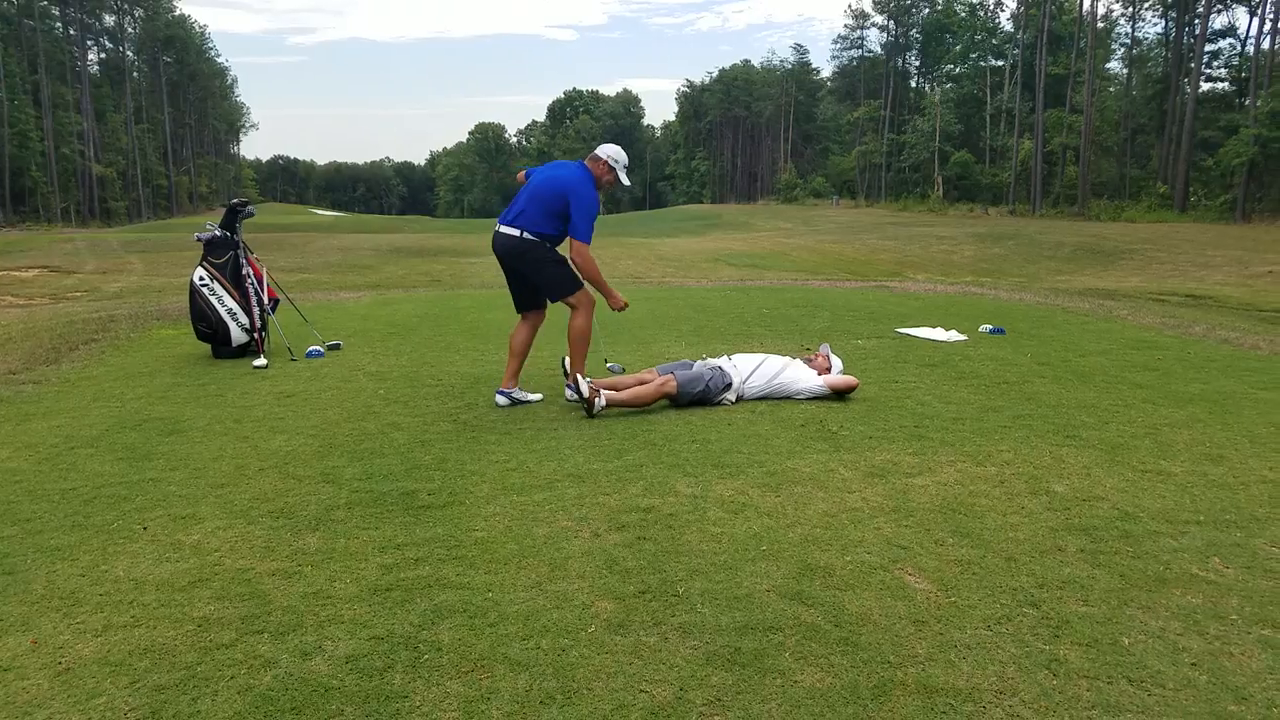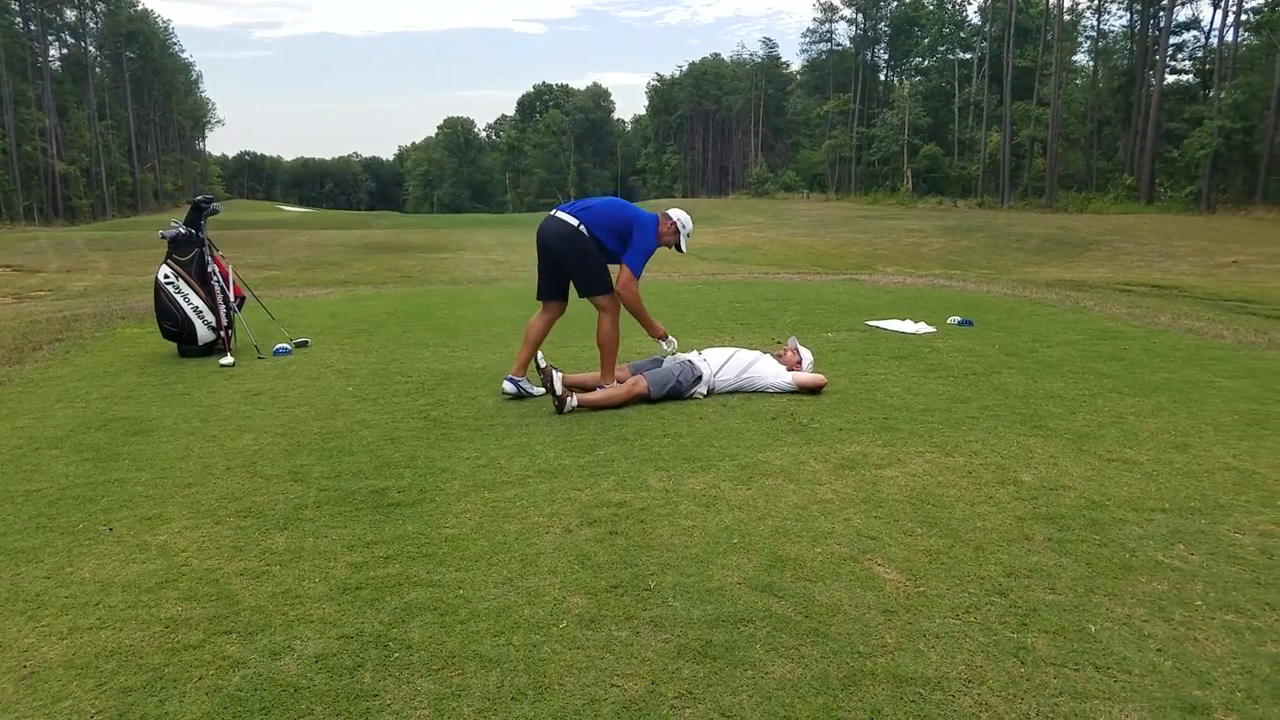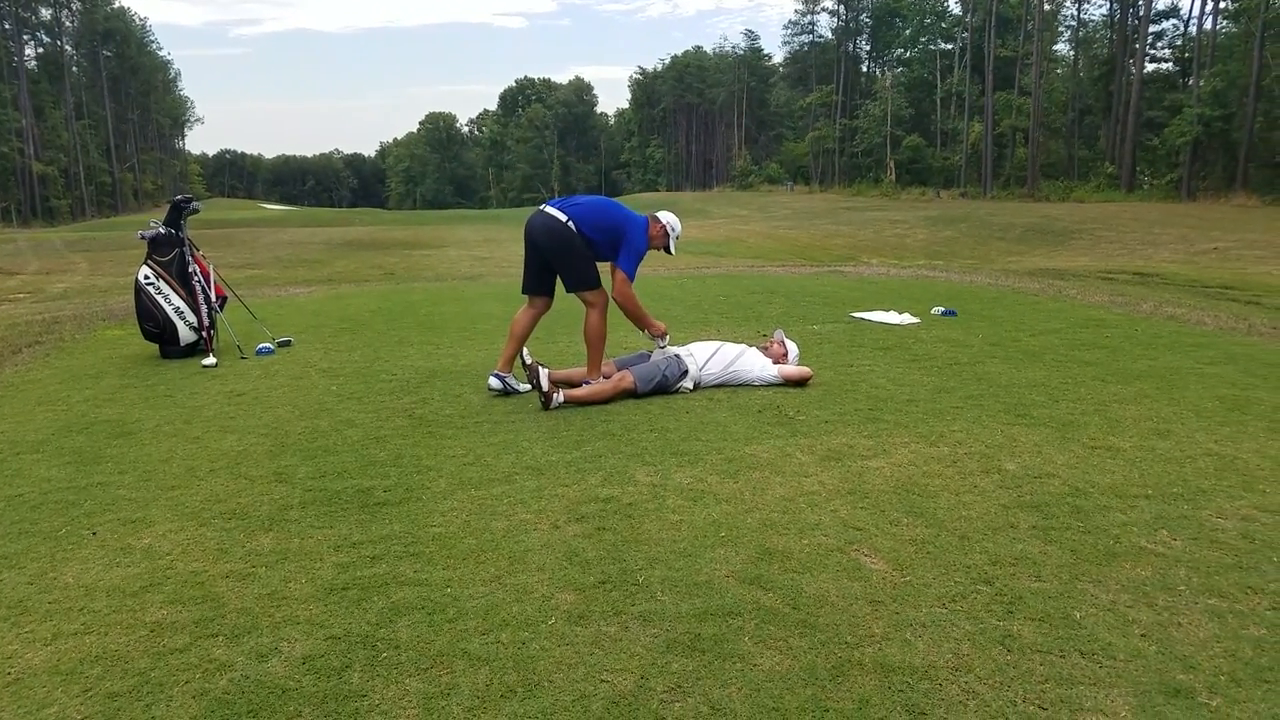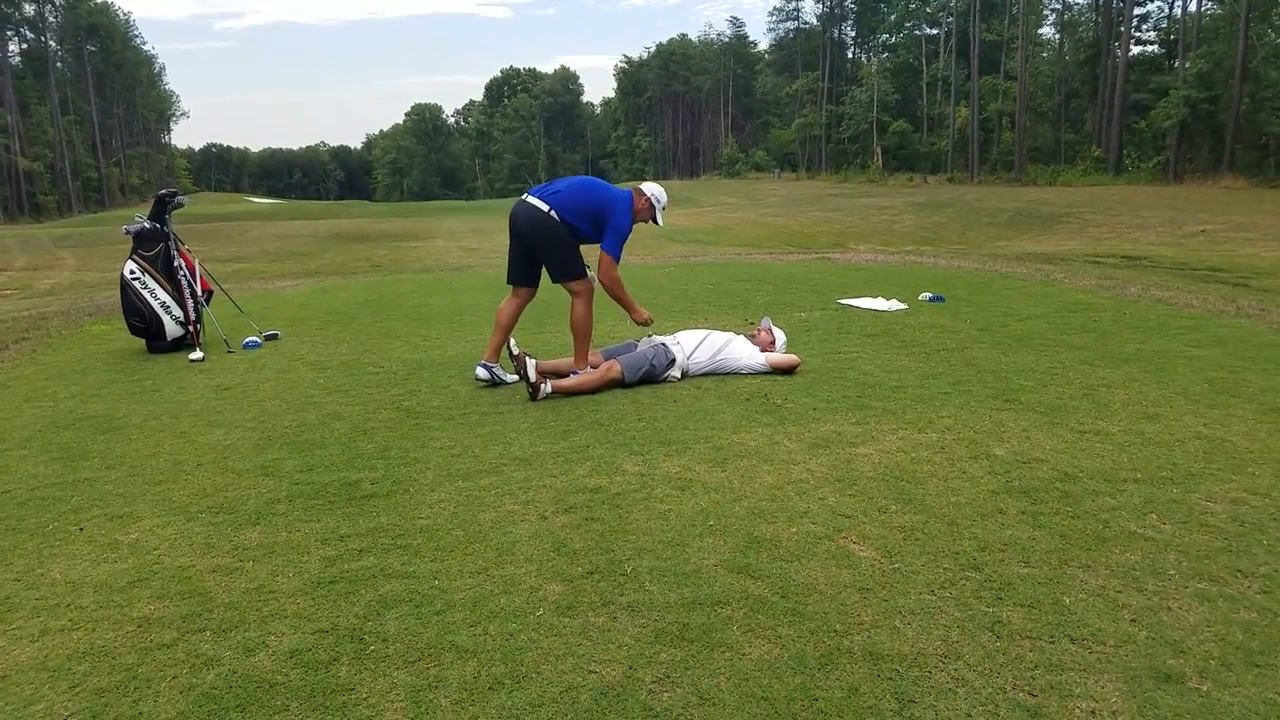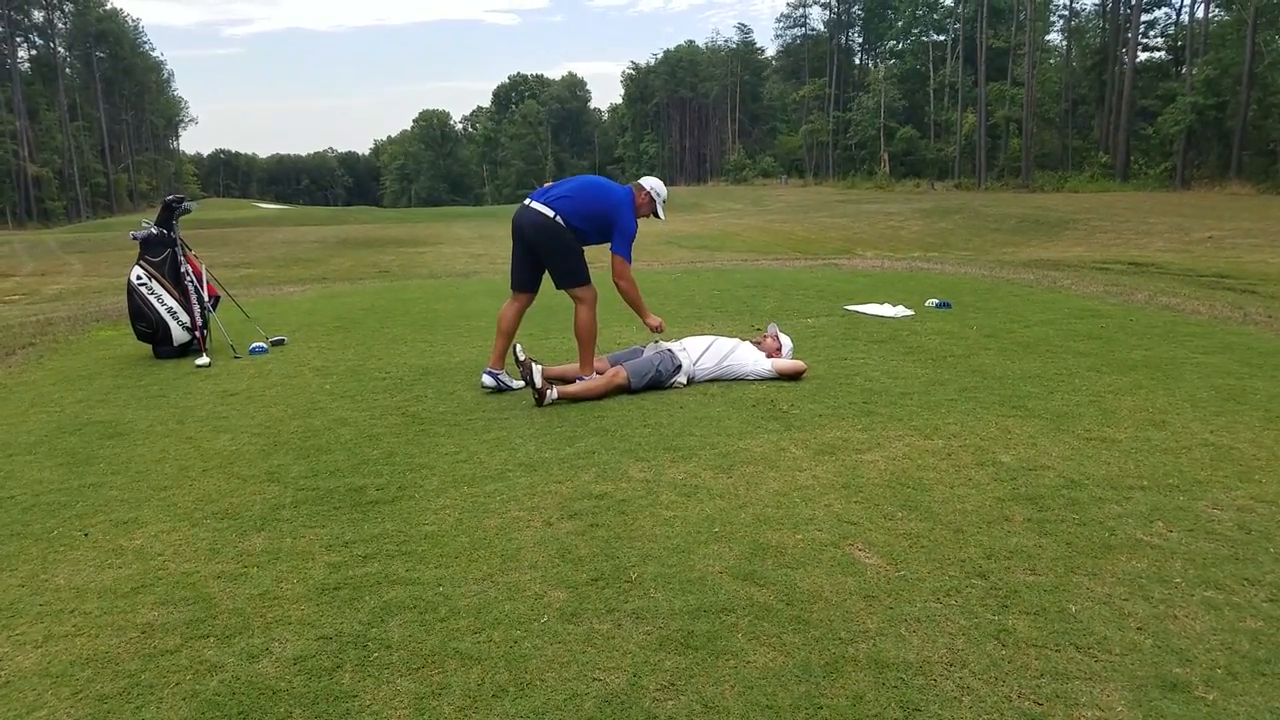
dt=1s
person 1, frame 1
left shoulder: (808, 380)
right shoulder: (793, 364)
left elbow: (851, 382)
left wrist: (835, 390)
left hip: (726, 381)
right hip: (718, 364)
left knee: (663, 384)
right knee: (647, 376)
left ankle: (600, 400)
right ankle: (588, 384)
person 1, frame 2
left shoulder: (777, 375)
right shoulder: (763, 359)
left elbow: (820, 380)
left wrist: (805, 383)
left hip: (698, 376)
right hip: (691, 360)
left knee: (635, 386)
right knee: (621, 373)
left ankle: (571, 400)
right ankle: (559, 378)
person 1, frame 3
left shoulder: (762, 368)
right shoulder: (748, 352)
left elbow: (805, 373)
left wrist: (790, 377)
left hip: (684, 369)
right hip: (677, 353)
left knee: (621, 381)
right knee: (606, 368)
left ankle: (557, 396)
right ankle: (546, 375)
person 1, frame 4
left shoulder: (751, 356)
right shoulder: (736, 340)
left elbow: (793, 360)
left wrist: (776, 358)
left hip: (672, 358)
right hip: (664, 342)
left knee: (609, 371)
right knee: (593, 358)
left ankle: (545, 386)
right ankle: (533, 365)
person 1, frame 5
left shoulder: (757, 363)
right shoulder: (742, 347)
left elbow: (800, 366)
left wrist: (785, 372)
left hip: (678, 365)
right hip: (670, 349)
left knee: (615, 377)
right knee: (600, 364)
left ankle: (551, 393)
right ankle: (540, 371)
person 2, frame 1
left shoulder: (560, 167)
right shoulder: (584, 193)
left elbow: (522, 177)
right elbow: (579, 256)
right wrist: (610, 294)
left hip: (504, 240)
right hip: (527, 245)
left knee: (531, 316)
right knee: (582, 303)
left ankle: (508, 388)
person 2, frame 2
left shoulder: (637, 221)
right shoulder: (647, 232)
left elbow: (631, 286)
right elbow: (624, 289)
left wrist: (659, 332)
right wrist: (651, 326)
left hip: (550, 227)
right hip: (571, 234)
left knee: (551, 309)
right knee: (608, 307)
left ankle: (515, 378)
right ankle: (607, 385)
person 2, frame 3
left shoulder: (624, 224)
right shoulder: (637, 234)
left elbow: (621, 290)
right elbow: (620, 294)
left wrist: (645, 328)
right wrist: (651, 325)
left hip: (538, 222)
right hip: (559, 229)
left knee: (537, 304)
right knee: (596, 302)
left ankle: (501, 373)
right ankle: (593, 380)
person 2, frame 4
left shoulder: (609, 195)
right shoulder: (621, 211)
right elbow: (606, 275)
left wrist: (581, 267)
right wrist: (634, 310)
left hip: (522, 210)
right hip: (543, 219)
left knee: (521, 294)
right knee: (582, 291)
left ankle: (489, 364)
right ankle: (580, 370)
person 2, frame 5
left shoulder: (606, 189)
right shoulder: (624, 210)
left elbow: (548, 186)
right elbow: (621, 278)
right wrist: (647, 316)
left hip: (524, 215)
right hip: (548, 225)
left knee: (520, 298)
right knee: (585, 298)
left ankle: (494, 371)
right ankle: (586, 376)
